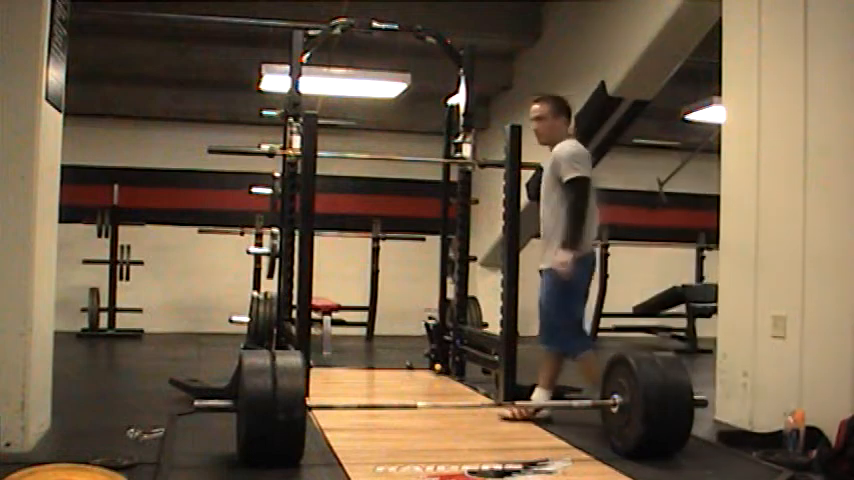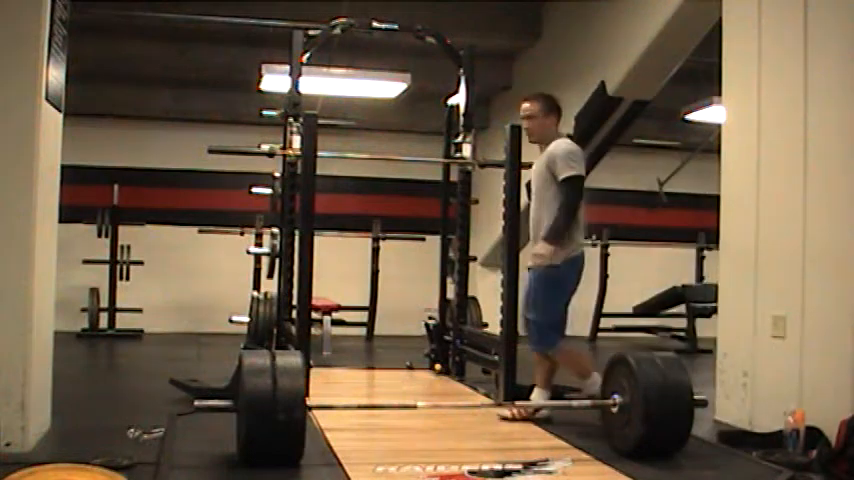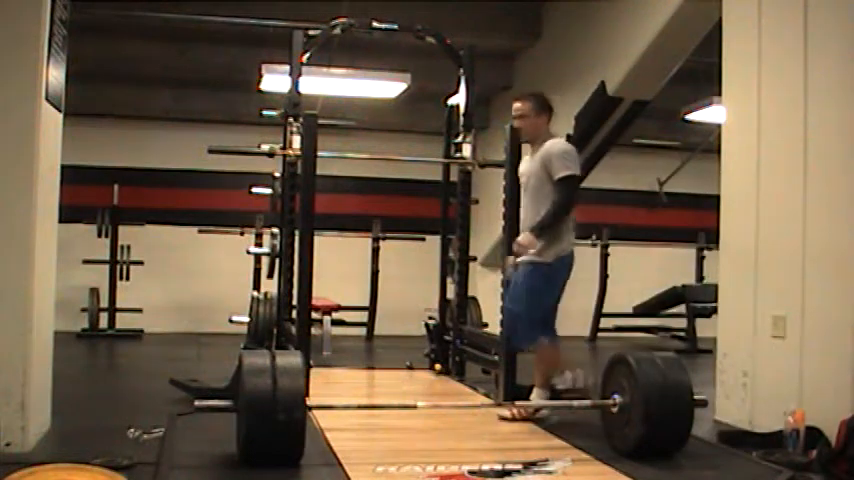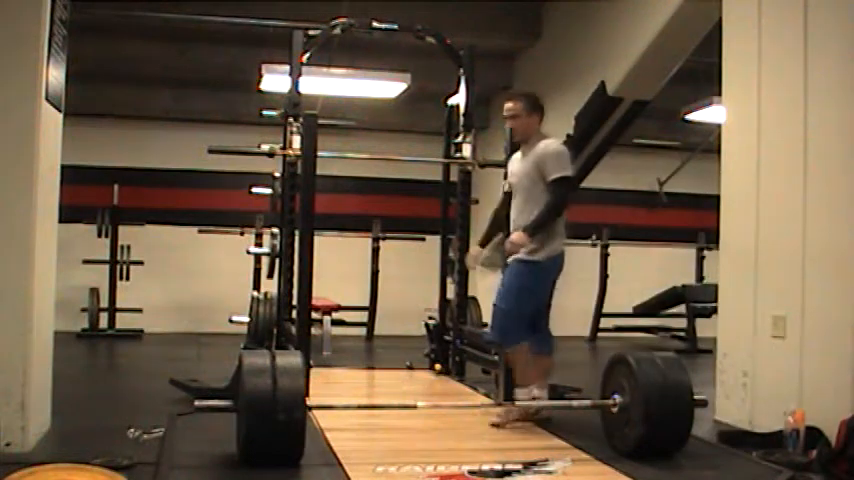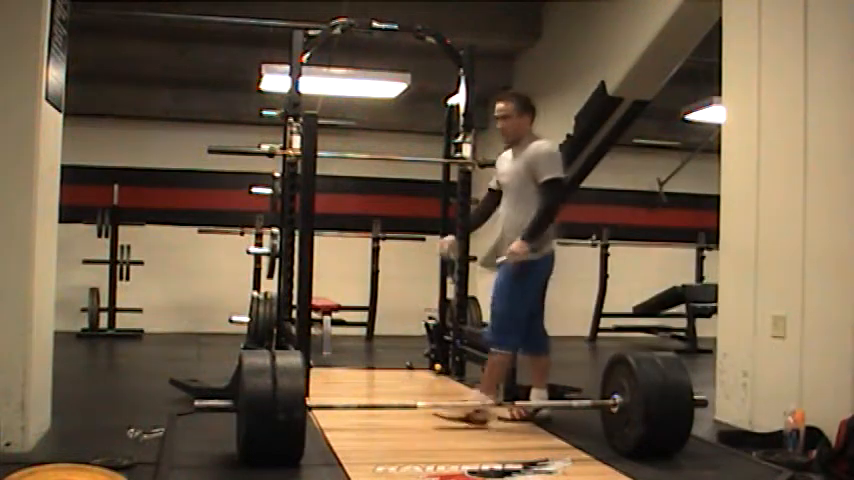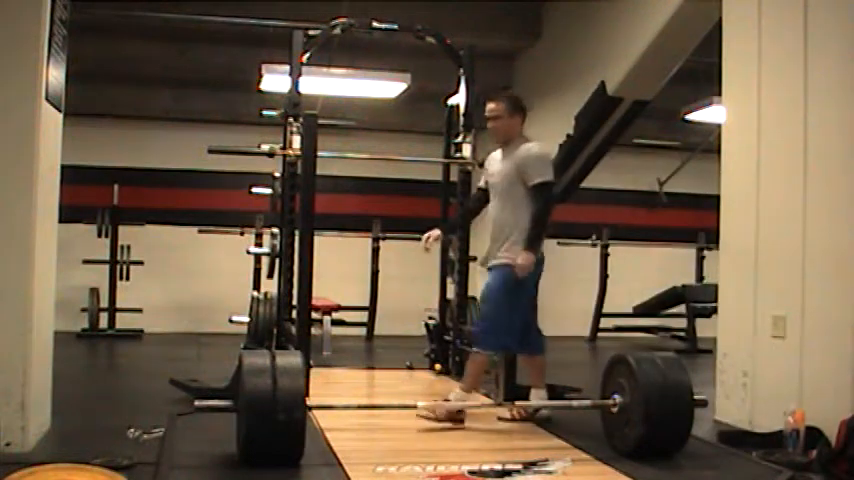
dt=0.1s
person 1, frame 1
left shoulder: (567, 151)
right shoulder: (563, 154)
left elbow: (578, 201)
left wrist: (568, 249)
left hip: (568, 260)
right hip: (560, 259)
left knee: (567, 335)
right knee: (553, 334)
right ankle: (540, 401)
person 1, frame 2
left shoulder: (563, 151)
right shoulder: (544, 156)
left elbow: (571, 200)
left wrist: (548, 241)
left hip: (556, 258)
right hip: (546, 258)
left knee: (543, 331)
right knee: (546, 332)
left ankle: (596, 386)
right ankle: (539, 401)
person 1, frame 3
left shoulder: (557, 151)
right shoulder: (530, 158)
left elbow: (566, 199)
left wrist: (534, 234)
right wrist: (517, 253)
left hip: (547, 256)
right hip: (533, 256)
left knee: (519, 324)
right knee: (537, 328)
right ankle: (538, 399)
person 1, frame 4
left shoulder: (552, 151)
right shoulder: (516, 159)
left elbow: (560, 199)
right elbow: (506, 207)
left wrist: (527, 233)
right wrist: (484, 242)
left hip: (538, 256)
right hip: (521, 255)
left knee: (506, 324)
right knee: (534, 328)
left ankle: (528, 397)
right ankle: (539, 399)
person 1, frame 5
left shoulder: (543, 153)
right shoulder: (505, 159)
left elbow: (553, 201)
right elbow: (489, 203)
left wrist: (526, 240)
right wrist: (457, 234)
left hip: (528, 257)
right hip: (512, 256)
left knee: (504, 329)
right knee: (530, 330)
left ankle: (481, 405)
right ankle: (539, 400)
person 1, frame 6
left shoulder: (533, 155)
right shoulder: (495, 159)
left elbow: (543, 205)
right elbow: (477, 203)
left wrist: (530, 250)
right wrist: (443, 229)
left hip: (517, 262)
right hip: (502, 259)
left knee: (488, 329)
right knee: (525, 332)
left ankle: (457, 403)
right ankle: (538, 401)
